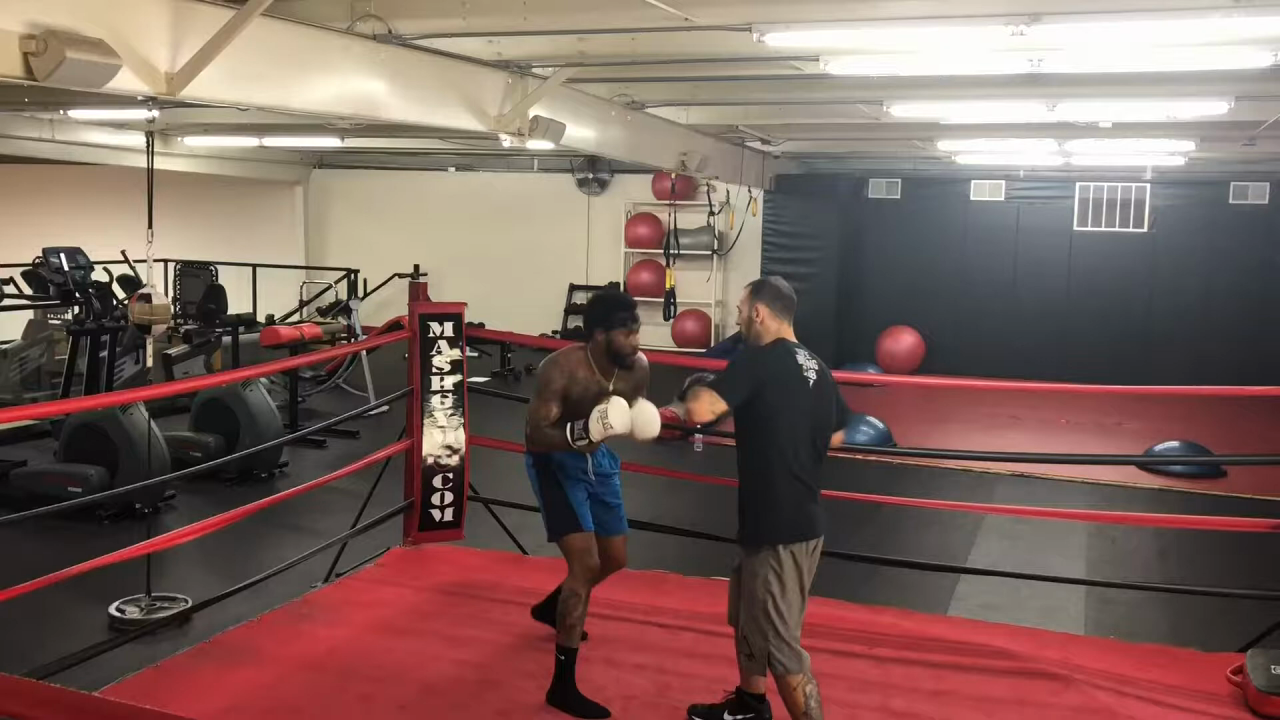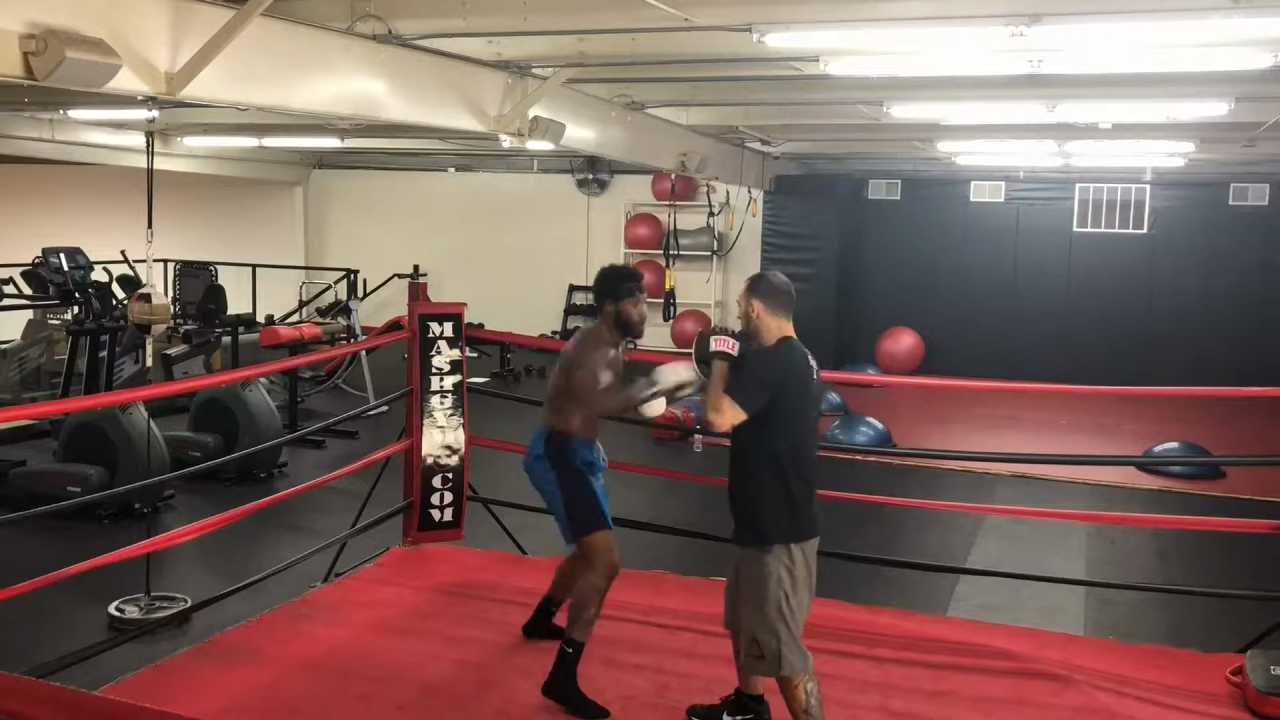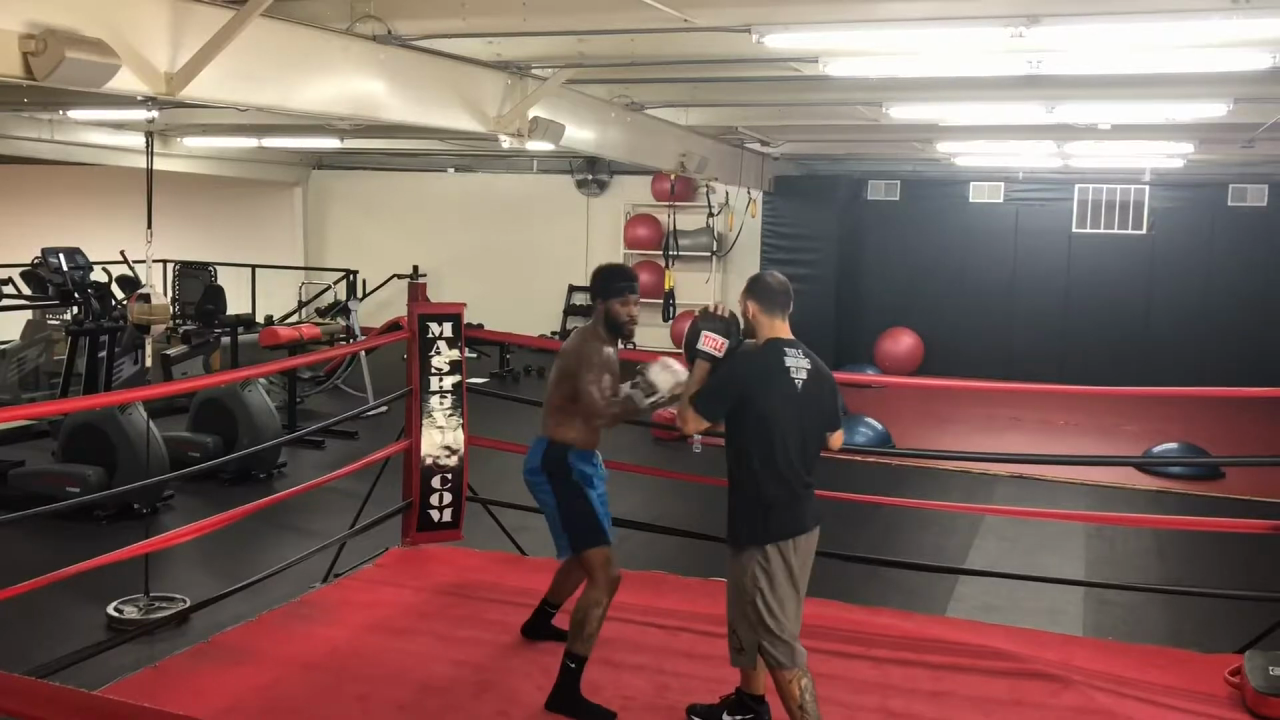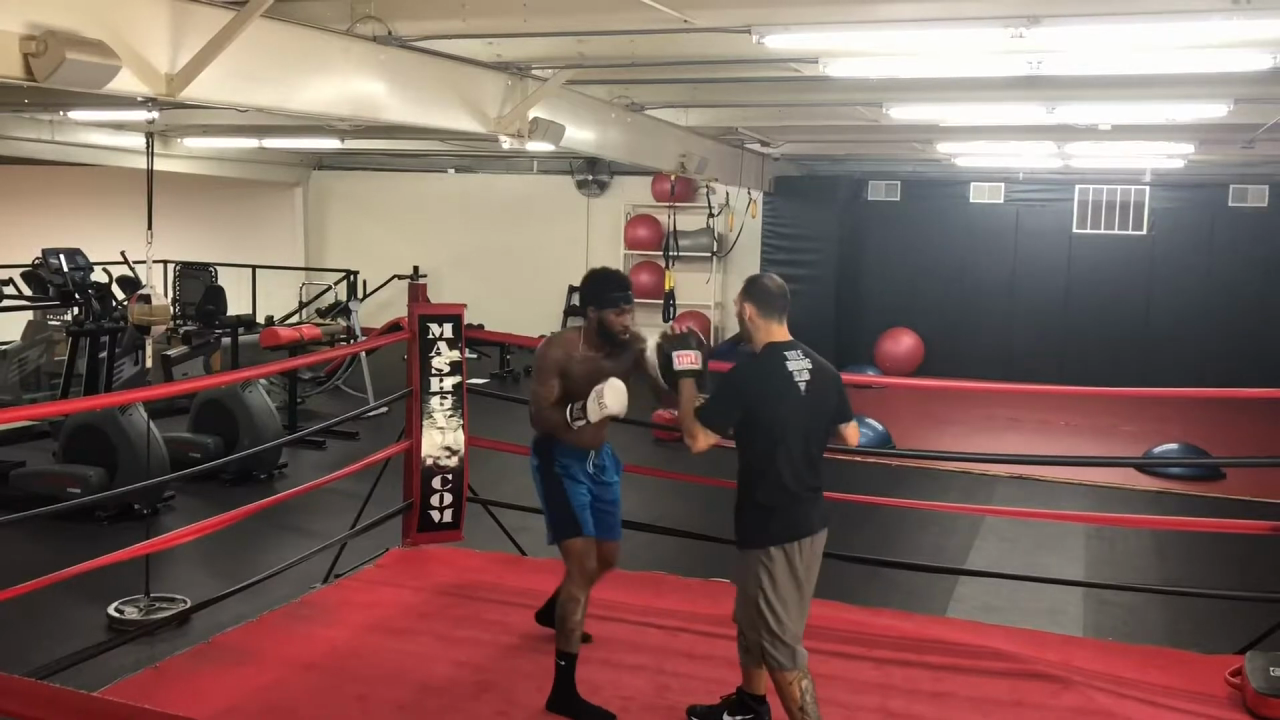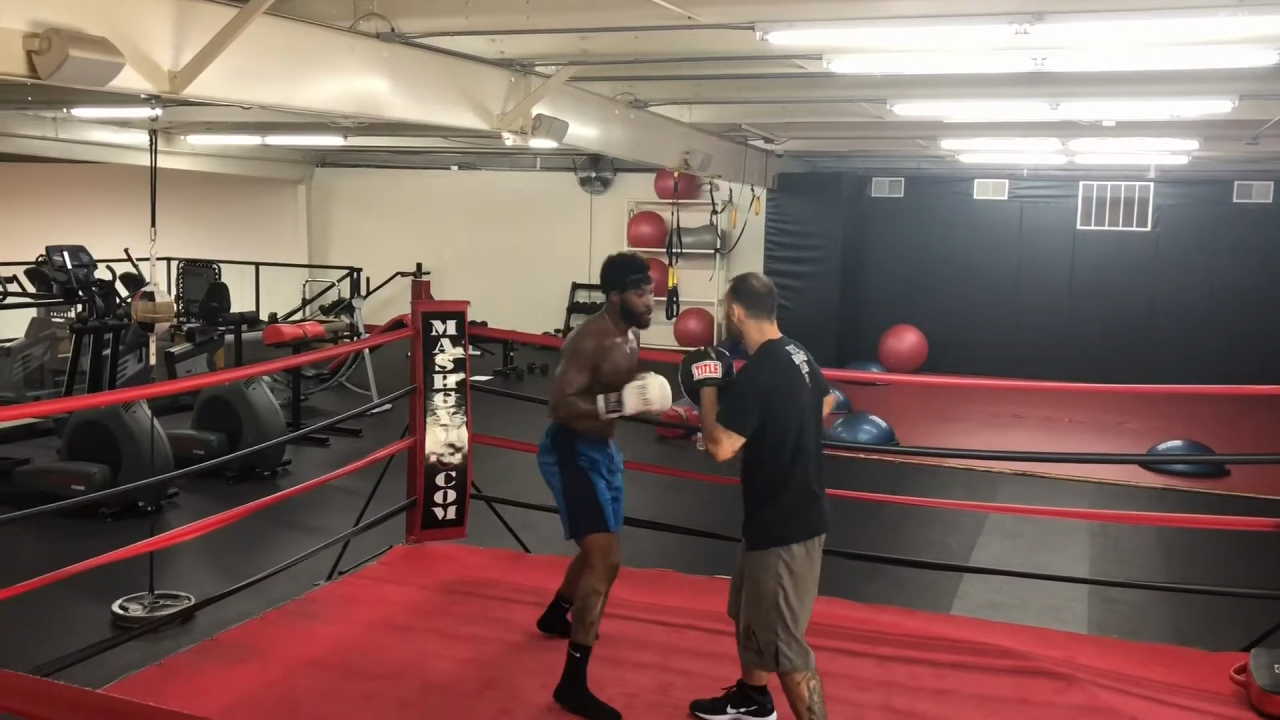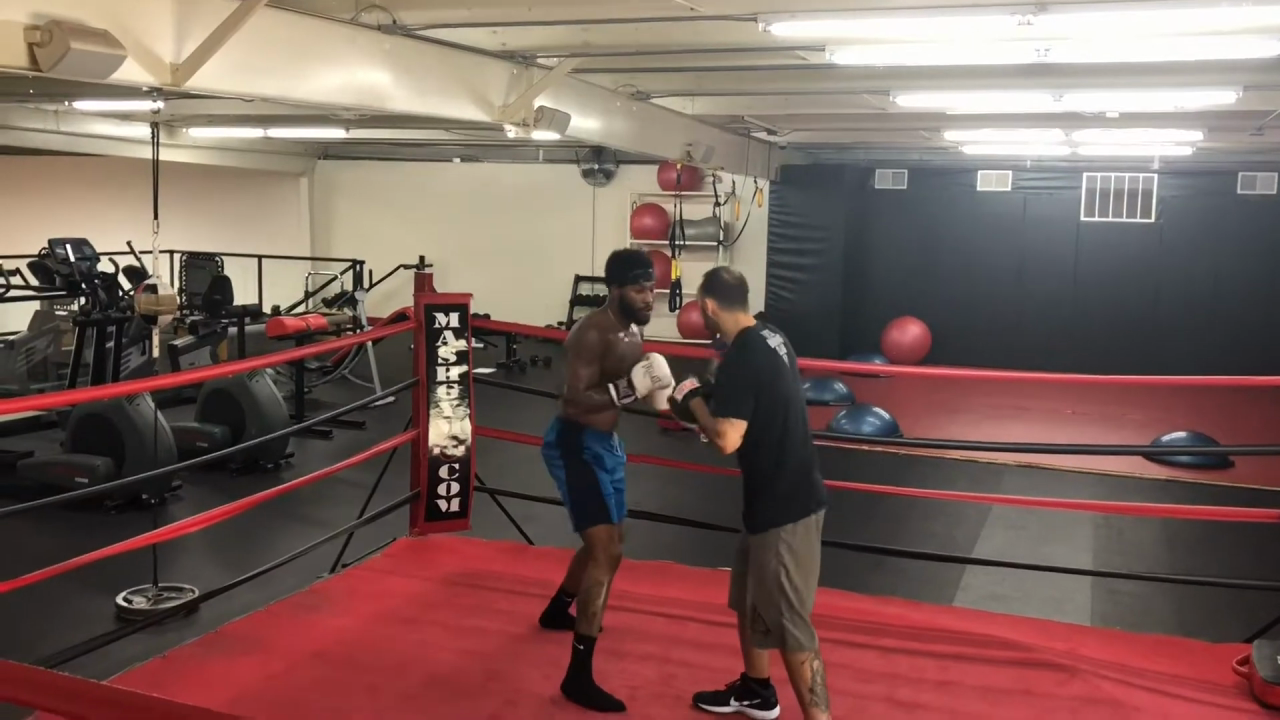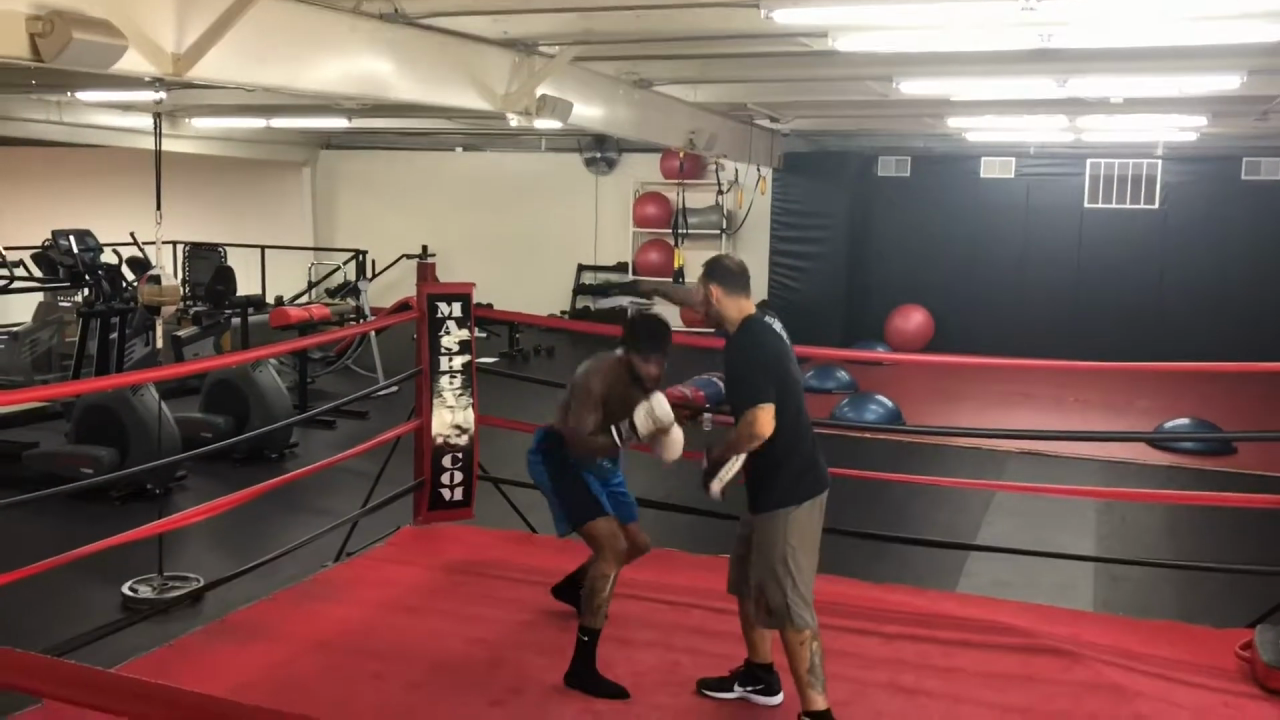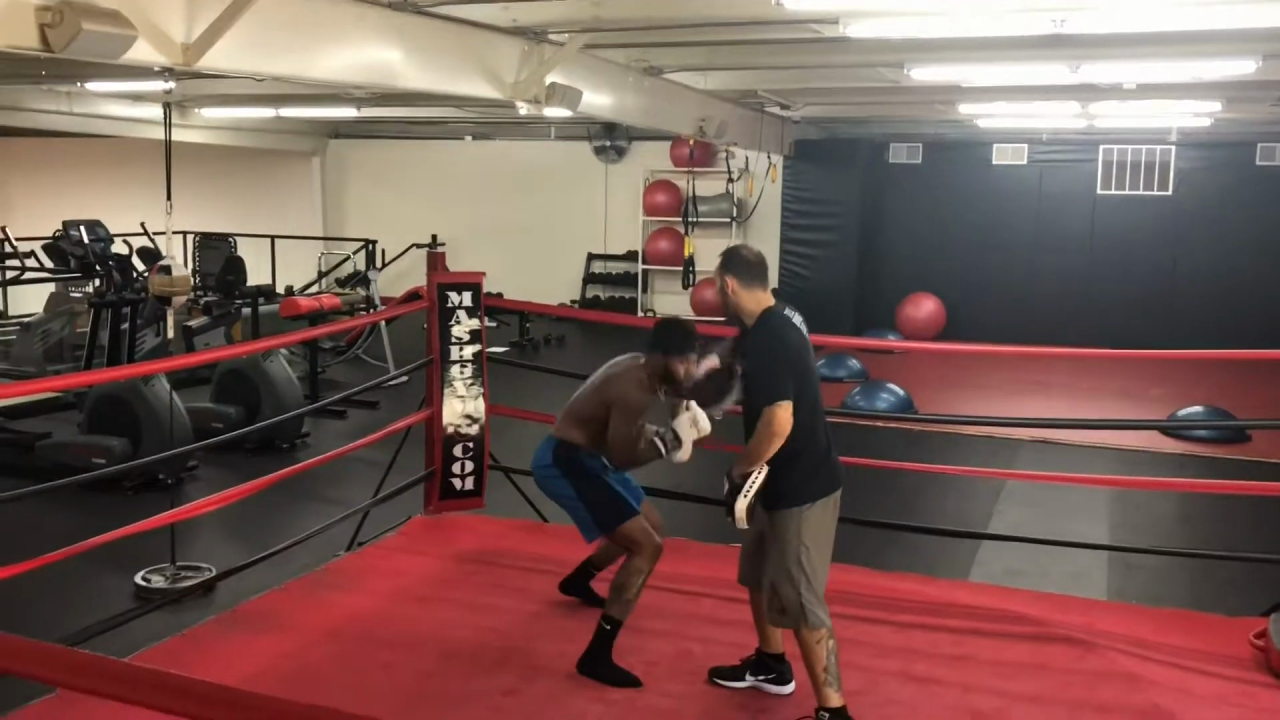
dt=0.3s
person 1, frame 1
left shoulder: (757, 360)
right shoulder: (817, 368)
left elbow: (699, 409)
right elbow: (835, 437)
left wrist: (707, 381)
left hip: (778, 525)
right hip: (801, 517)
left knee: (780, 642)
right knee: (749, 616)
person 1, frame 2
left shoulder: (772, 361)
right shoulder: (796, 359)
left elbow: (719, 417)
left wrist: (720, 360)
right wrist: (735, 362)
left hip: (780, 527)
right hip: (767, 520)
left knee: (780, 641)
right knee: (743, 616)
person 1, frame 3
left shoulder: (743, 366)
right shoulder: (818, 370)
left elbow: (689, 421)
right elbow: (834, 441)
left wrist: (708, 355)
left hip: (765, 525)
right hip: (801, 517)
left knee: (776, 638)
right knee: (748, 619)
person 1, frame 4
left shoulder: (748, 374)
right shoulder: (822, 370)
left elbow: (697, 438)
right elbow: (850, 436)
left wrist: (685, 372)
left hip: (771, 527)
right hip: (809, 519)
left knee: (779, 640)
right knee: (753, 620)
person 1, frame 5
left shoulder: (757, 374)
right shoulder: (797, 356)
left elbow: (721, 447)
right elbow: (827, 403)
left wrist: (708, 388)
left hip: (785, 524)
right hip: (795, 512)
left knee: (783, 638)
right knee: (747, 609)
person 1, frame 6
left shoulder: (739, 360)
right shoulder: (770, 339)
left elbow: (727, 439)
left wrist: (695, 403)
right wrist: (719, 393)
left hip: (784, 506)
right hip: (784, 495)
left knee: (786, 621)
right knee: (748, 598)
person 1, frame 7
left shoulder: (748, 346)
right shoulder: (760, 322)
left elbow: (760, 425)
right elbow: (699, 303)
left wrist: (720, 455)
right wrist: (653, 288)
left hip: (790, 490)
right hip: (776, 483)
left knee: (786, 603)
right knee: (747, 581)
right ankle: (759, 675)
person 1, frame 8
left shoulder: (769, 341)
right shoulder: (775, 317)
left elbow: (778, 422)
left wrist: (739, 470)
left hip: (802, 487)
right hip: (789, 481)
left knee: (800, 600)
right knee: (758, 573)
right ankle: (769, 664)
person 2, frame 1
left shoulder: (638, 367)
right shoulder: (560, 369)
right elbow: (534, 438)
left wrist: (642, 420)
right wrist: (584, 431)
left hip: (598, 461)
right hip: (556, 464)
left knee: (614, 558)
right knee: (586, 564)
left ankle: (551, 607)
person 2, frame 2
left shoulder: (607, 343)
right shoulder: (592, 346)
right elbow: (600, 406)
left wrist: (648, 398)
right wrist: (663, 381)
left hip: (576, 454)
right hip: (557, 456)
left knee: (591, 552)
right knee: (604, 562)
left ankle: (540, 620)
right ankle: (562, 679)
person 2, frame 3
left shoulder: (609, 348)
right shoulder: (587, 347)
left elbow: (610, 407)
right elbow: (605, 413)
left wrist: (656, 383)
right wrist: (655, 388)
left hip: (581, 463)
right hip: (560, 466)
left knee: (586, 558)
right knee: (606, 576)
left ankle: (539, 622)
person 2, frame 4
left shoulder: (634, 346)
right shoulder: (556, 350)
left elbow: (668, 393)
right elbow: (539, 417)
right wrist: (586, 410)
left hip: (600, 459)
right hip: (559, 461)
left knee: (606, 557)
right knee: (583, 567)
left ankle: (554, 612)
person 2, frame 5
left shoulder: (629, 335)
right shoulder: (590, 339)
right elbow: (561, 406)
left wrist: (645, 395)
right wrist: (617, 402)
left hip: (601, 449)
right hip: (572, 452)
left knee: (599, 550)
right knee: (605, 562)
left ankle: (556, 616)
person 2, frame 6
left shoulder: (632, 330)
right shoulder: (592, 333)
right elbow: (575, 401)
left wrist: (651, 386)
right wrist: (630, 387)
left hip: (605, 443)
right hip: (576, 444)
left knee: (608, 540)
right knee: (607, 553)
left ankle: (557, 611)
right ankle: (579, 677)
person 2, frame 7
left shoulder: (647, 375)
right shoulder: (599, 376)
left elbow: (629, 418)
right elbow: (580, 445)
left wrist: (661, 429)
right wrist: (632, 429)
left hip: (595, 456)
right hip: (558, 455)
left knee: (636, 542)
right knee: (611, 545)
left ankle: (572, 587)
right ankle: (581, 668)
person 2, frame 8
left shoulder: (643, 369)
right shoulder: (633, 387)
right elbow: (621, 458)
left wrist: (663, 433)
right wrist: (674, 436)
left hip: (586, 455)
right hip: (565, 463)
left knee: (648, 524)
right knee: (647, 546)
left ankle: (578, 579)
right ankle: (597, 656)
